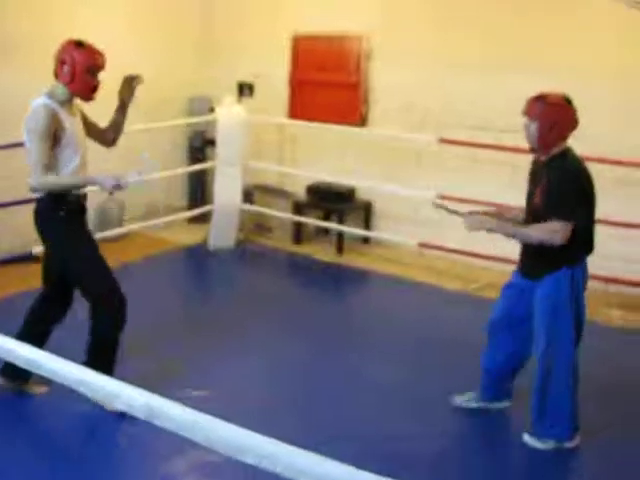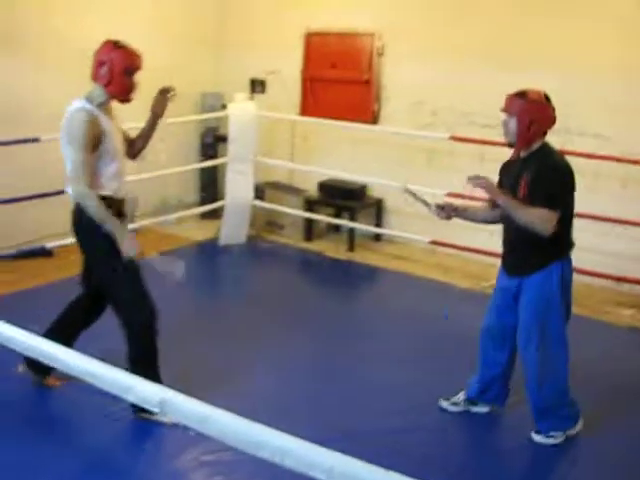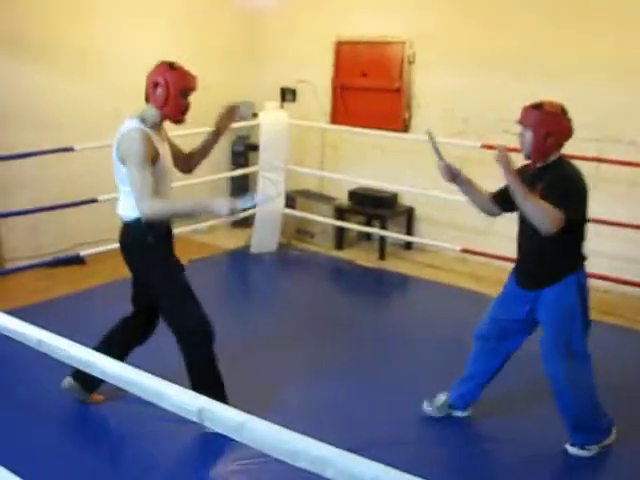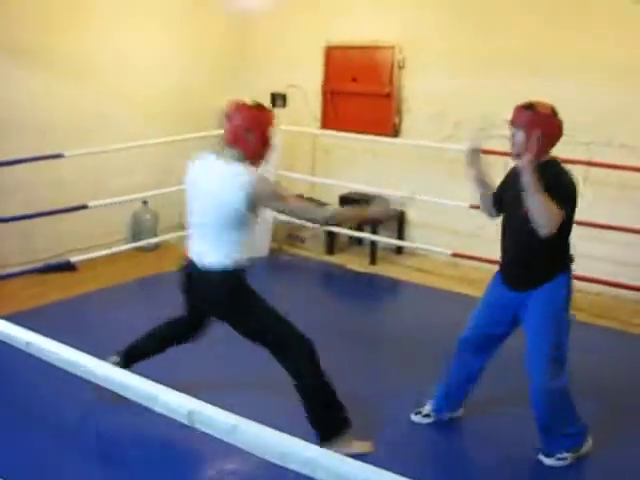
dt=0.4s
person 1, frame 1
left shoulder: (71, 109)
right shoulder: (44, 113)
left elbow: (107, 138)
right elbow: (38, 181)
left wrist: (124, 103)
right wrist: (95, 179)
left hip: (68, 211)
right hip: (58, 214)
left knee: (56, 295)
right knee: (110, 300)
person 1, frame 2
left shoulder: (104, 113)
right shoulder: (83, 118)
left elbow: (131, 151)
right elbow: (81, 191)
left wrist: (155, 117)
right wrist: (121, 234)
left hip: (107, 218)
right hip: (96, 223)
left knee: (94, 297)
right knee: (139, 312)
left ankle: (38, 361)
person 1, frame 3
left shoulder: (156, 131)
right shoulder: (136, 138)
left elbow: (186, 164)
right elbow: (148, 207)
left wrist: (218, 132)
right wrist: (208, 206)
left hip: (152, 237)
right hip: (145, 239)
left knee: (143, 317)
right knee: (194, 327)
left ankle: (83, 378)
person 1, frame 4
left shoulder: (199, 165)
right shoulder: (254, 184)
right elbow: (317, 216)
right wrist: (365, 212)
left hip: (194, 275)
right hip: (224, 285)
left knee: (189, 324)
right knee: (298, 350)
left ankle: (121, 361)
right ankle: (334, 436)
person 2, frame 1
left shoulder: (570, 174)
right shoulder: (541, 165)
left elbow: (557, 233)
left wrist: (498, 227)
right wrist: (497, 215)
left hip: (560, 275)
right hip: (531, 269)
left knee: (553, 351)
right knee: (504, 326)
left ankle: (558, 430)
right ankle: (493, 392)
person 2, frame 2
left shoulder: (553, 167)
right shoulder: (513, 164)
left elbow: (545, 224)
right elbow: (500, 213)
left wrist: (499, 195)
right wrist: (458, 211)
left hip: (546, 272)
right hip: (513, 268)
left knee: (539, 347)
right knee: (496, 333)
left ankle: (560, 420)
right ankle: (484, 395)
person 2, frame 3
left shoulder: (567, 179)
right shoulder: (528, 173)
left elbow: (547, 224)
right elbow: (494, 206)
left wrist: (513, 180)
right wrist: (460, 179)
left hip: (560, 285)
right hip: (524, 278)
left knee: (564, 363)
right knee: (491, 338)
left ankle: (594, 432)
right ankle: (459, 399)
person 2, frame 4
left shoulder: (557, 179)
right shoulder: (517, 173)
left elbow: (546, 226)
right elbow: (494, 208)
left wrist: (528, 173)
right wrist: (479, 174)
left hip: (546, 287)
right hip: (508, 280)
left knee: (543, 369)
right knee: (473, 341)
left ankle: (570, 440)
right ankle: (446, 403)
